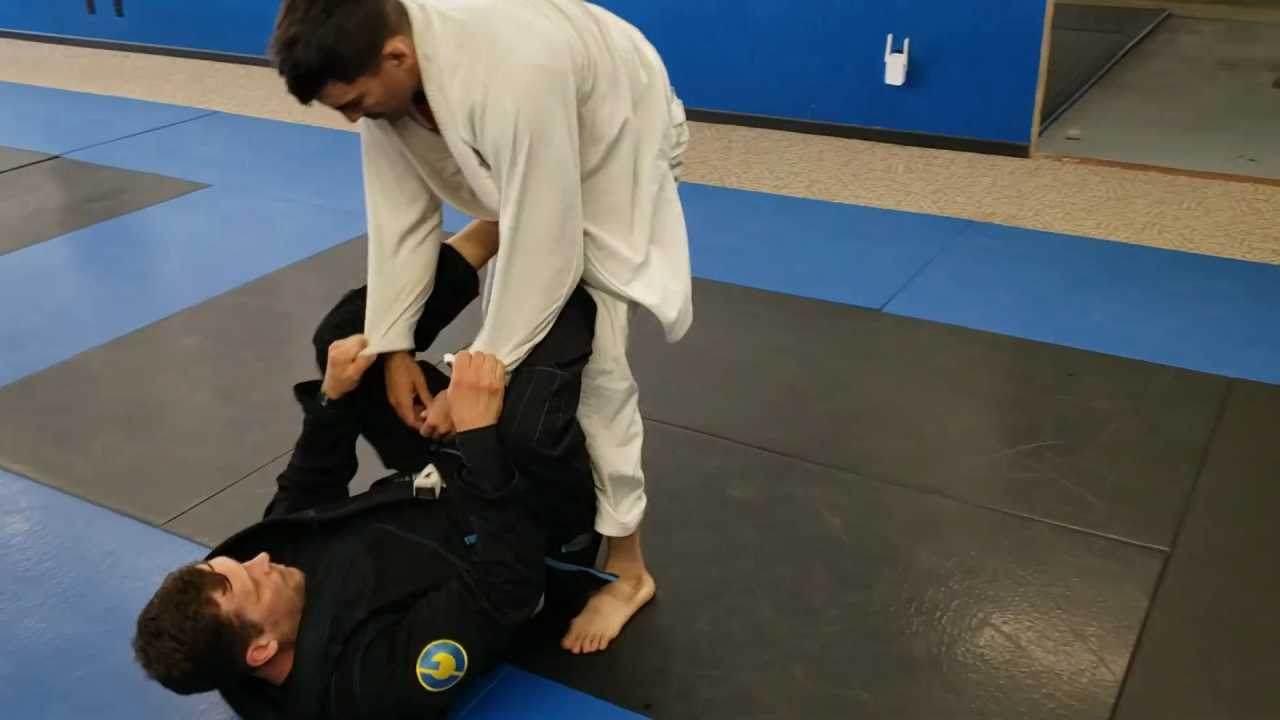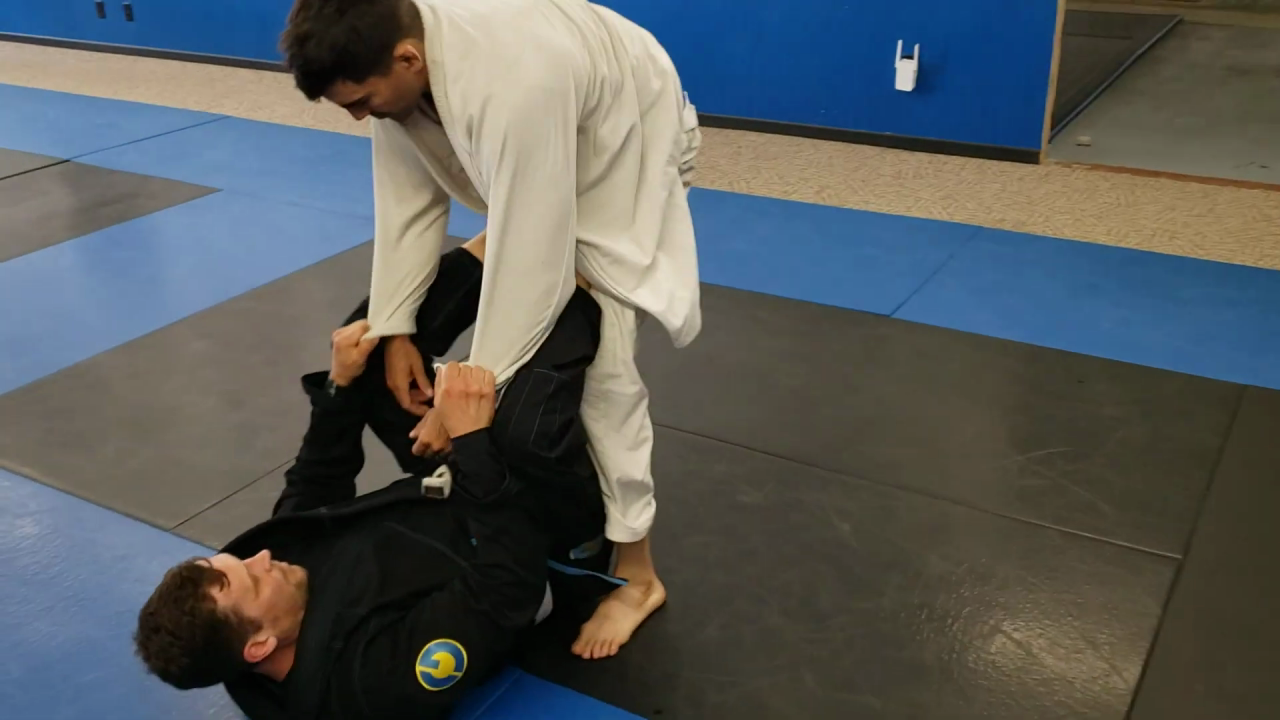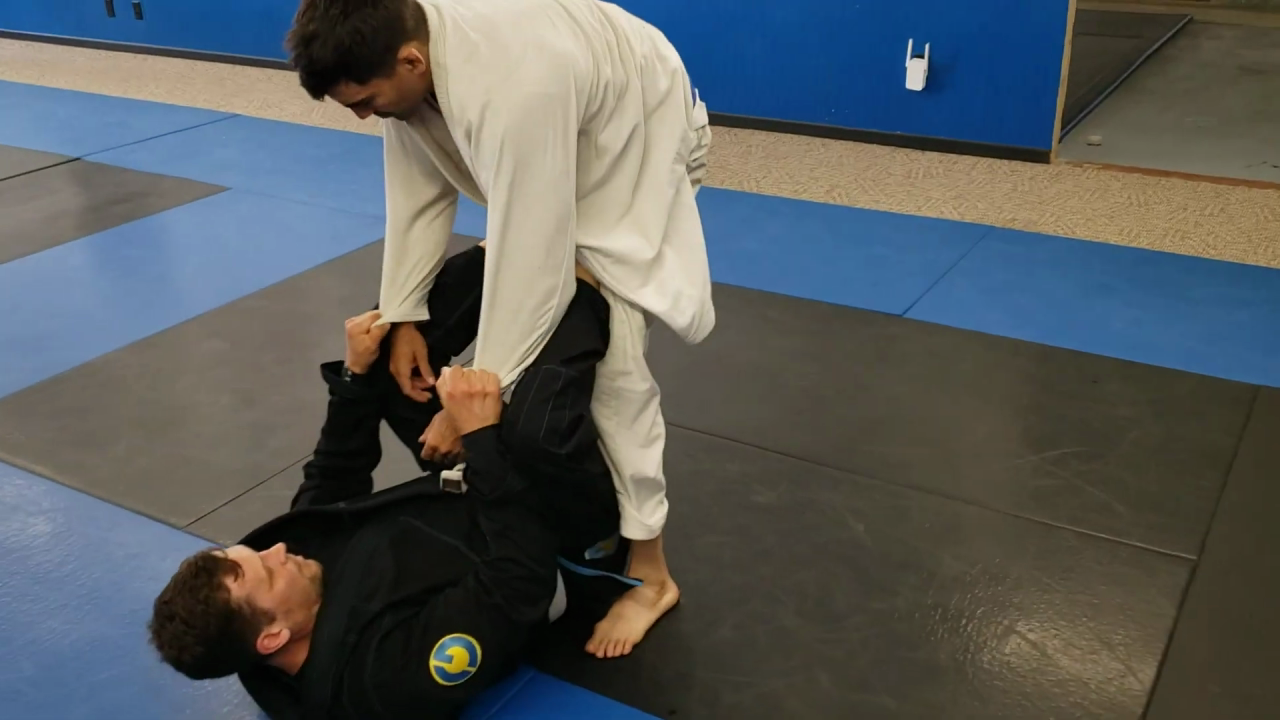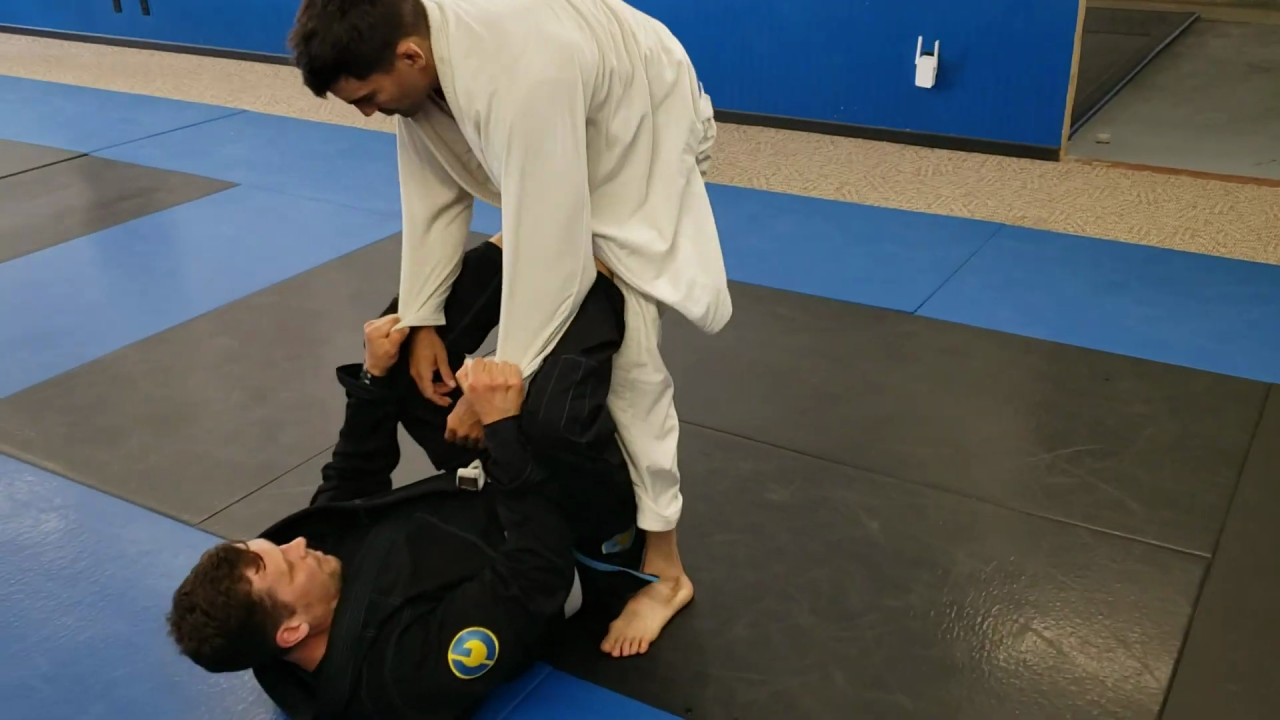
dt=0.1s
person 1, frame 1
left shoulder: (515, 77)
right shoulder: (384, 55)
left elbow: (541, 253)
right elbow: (403, 208)
right wrist: (393, 345)
left hip: (615, 140)
right hip: (518, 142)
left knee: (591, 358)
right knee: (518, 325)
left ankle: (626, 571)
person 1, frame 2
left shoulder: (519, 86)
left elbow: (529, 258)
right elbow: (410, 200)
right wrist: (394, 330)
left hip: (625, 145)
right hip: (541, 146)
left knee: (600, 363)
right knee: (524, 331)
left ankle: (636, 577)
person 1, frame 3
left shoulder: (518, 89)
left elbow: (530, 261)
right elbow: (421, 189)
right wrist: (402, 317)
left hip: (635, 140)
right hip: (557, 145)
left knee: (612, 362)
right knee: (538, 333)
left ankle: (649, 577)
person 1, frame 4
left shoulder: (524, 78)
left elbow: (547, 249)
right elbow: (437, 191)
right wrist: (421, 321)
left hip: (642, 132)
right hip: (565, 137)
left knee: (625, 351)
right knee: (552, 330)
left ankle: (663, 573)
person 2, frame 1
right shoulder: (378, 678)
left elbow: (308, 491)
right elbow: (509, 586)
left wrist: (333, 397)
right wrist: (480, 436)
left hip: (446, 484)
left knee: (344, 338)
right knee: (529, 428)
person 2, frame 2
right shoulder: (380, 677)
left elbow: (315, 486)
right elbow: (509, 590)
left wrist: (340, 385)
right wrist: (475, 441)
left hip: (449, 497)
right hip: (537, 542)
left knee: (374, 344)
right knee: (528, 431)
right ankle: (580, 283)
person 2, frame 3
right shoulder: (395, 674)
left elbow: (333, 482)
right elbow: (523, 582)
left wrist: (356, 375)
right wrist: (485, 437)
right hip: (560, 551)
left knee: (393, 337)
right knee: (535, 426)
right ankle: (588, 277)
person 2, frame 4
right shoulder: (413, 669)
left elbow: (352, 481)
right elbow: (540, 574)
left wrist: (375, 377)
right wrist: (505, 429)
right hip: (575, 544)
left knee: (411, 342)
right knee: (554, 415)
right ankle: (603, 269)
